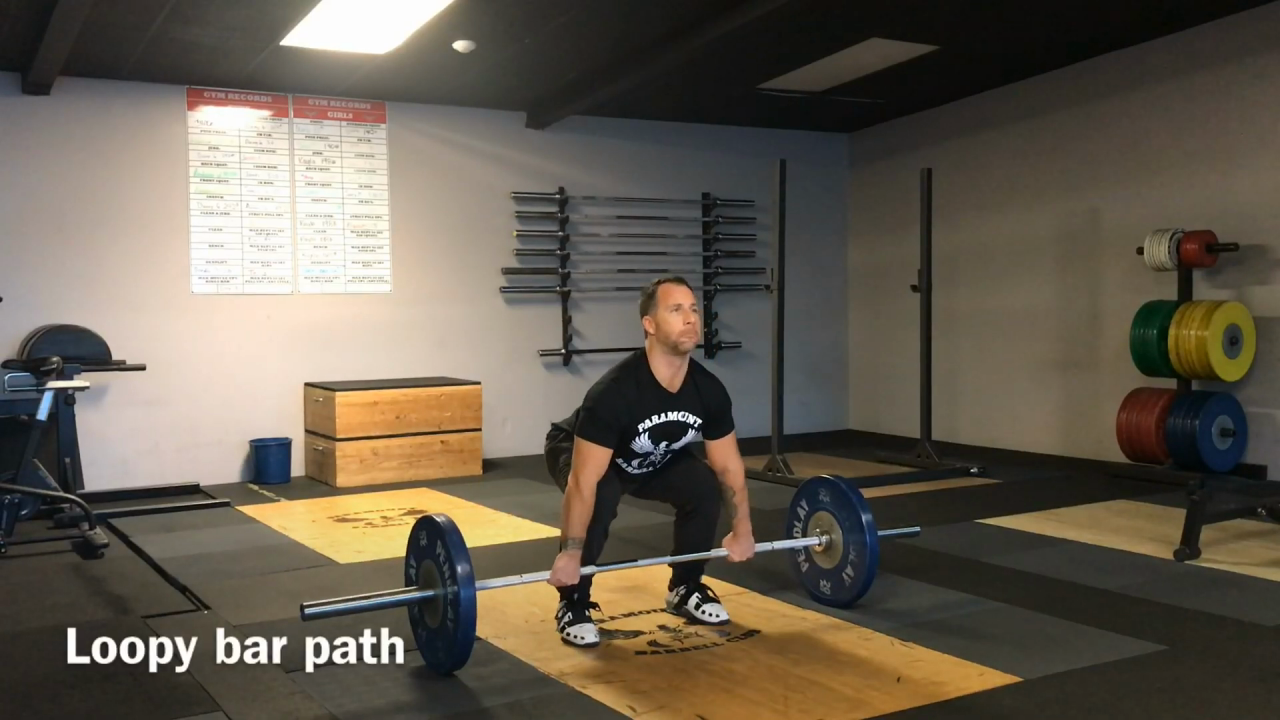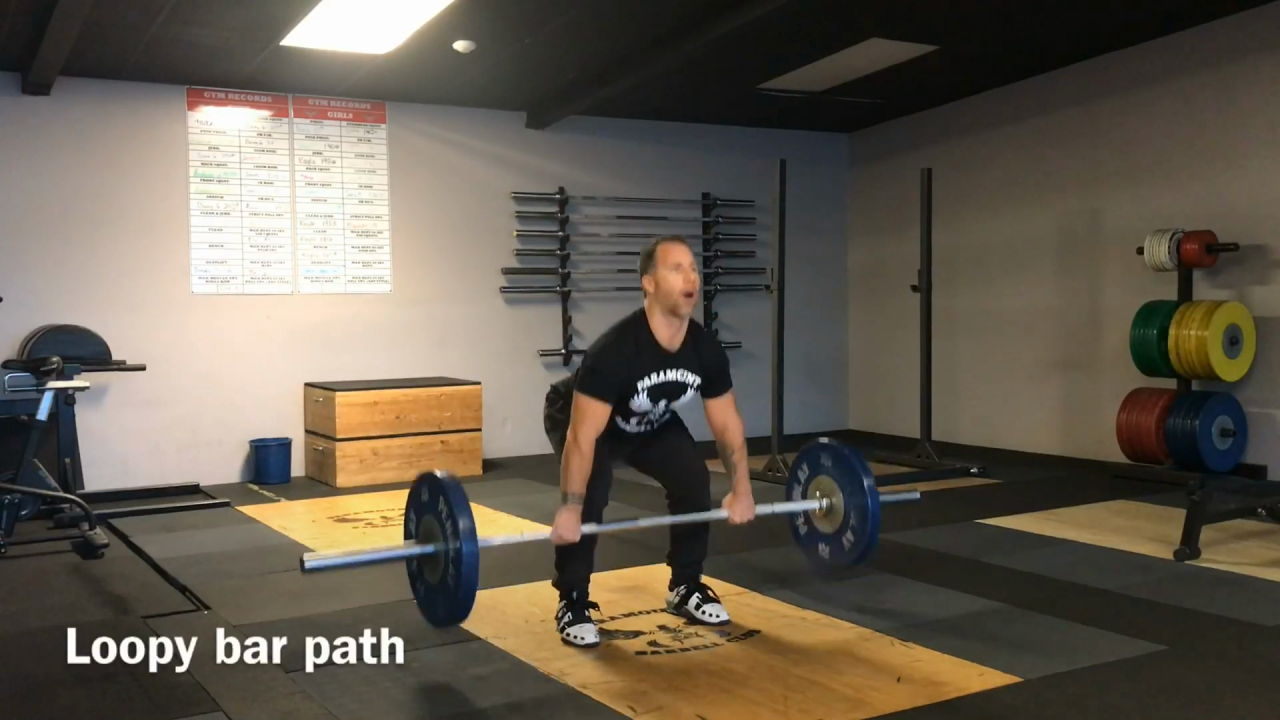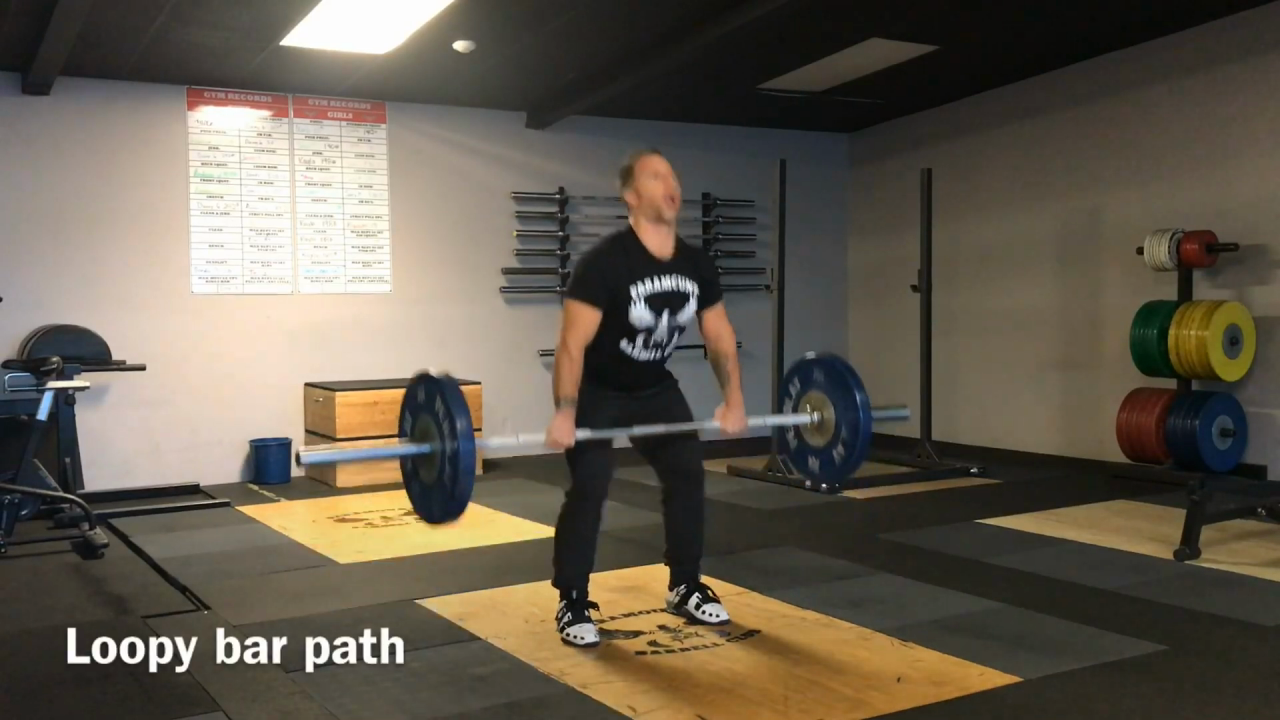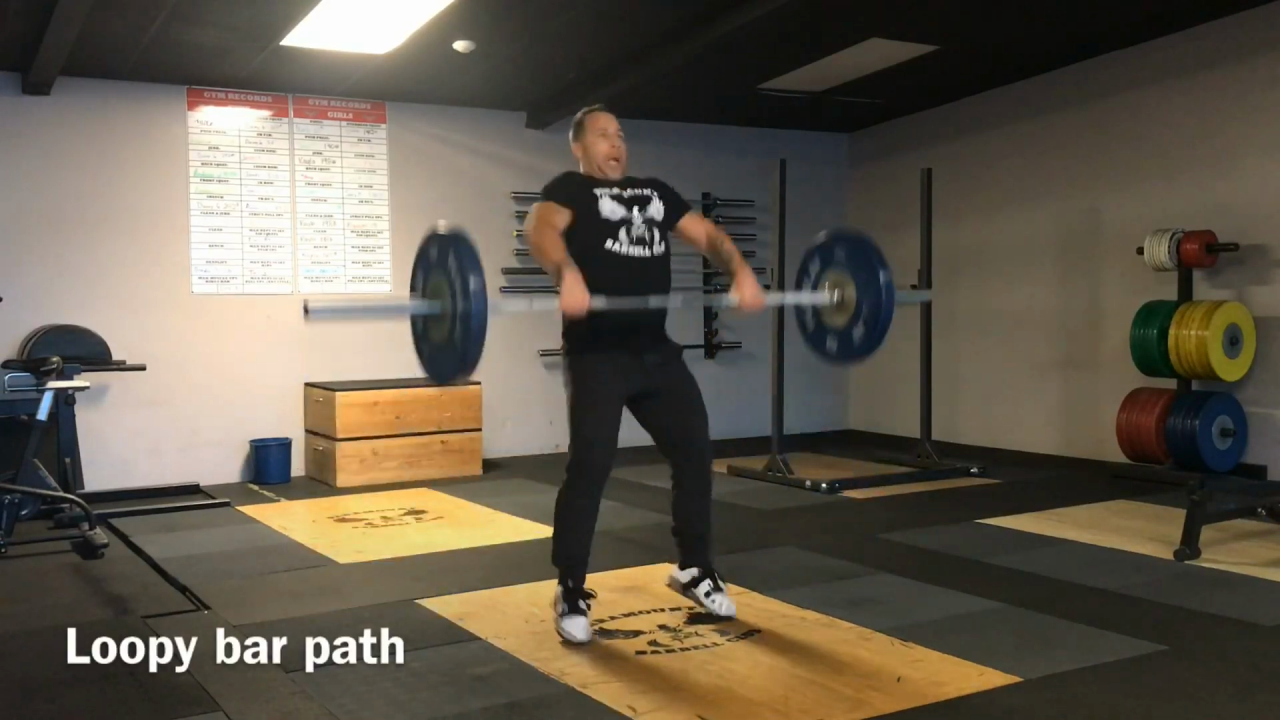
dt=0.3s
person 1, frame 1
left shoulder: (708, 390)
right shoulder: (616, 392)
left elbow: (729, 466)
right elbow: (583, 483)
left wrist: (742, 531)
right wrist: (570, 556)
right hip: (577, 450)
left knee: (704, 488)
right knee: (599, 504)
left ankle: (685, 589)
right ankle: (573, 605)
person 1, frame 2
left shoulder: (706, 350)
right shoulder: (615, 350)
left elbow: (727, 424)
right elbow: (583, 437)
left wrist: (741, 491)
right wrist: (569, 511)
left hip: (650, 422)
right hip: (577, 415)
left knee: (692, 479)
right knee: (591, 490)
left ankle: (686, 588)
right ankle: (572, 604)
person 1, frame 3
left shoulder: (697, 263)
right shoulder: (605, 262)
left elbow: (720, 337)
right elbow: (573, 344)
left wrist: (733, 399)
right wrist: (564, 413)
left hip: (654, 387)
right hip: (598, 390)
left knee: (687, 475)
right knee: (590, 486)
left ankle: (685, 588)
right ankle: (572, 603)
person 1, frame 4
left shoulder: (654, 192)
right shoulder: (572, 189)
left elbow: (707, 234)
right elbow: (539, 229)
left wrist: (740, 272)
right wrist: (567, 273)
left hip: (658, 354)
right hip: (597, 357)
left knee: (694, 456)
right knee: (589, 466)
left ankle: (694, 569)
right ankle: (570, 592)
